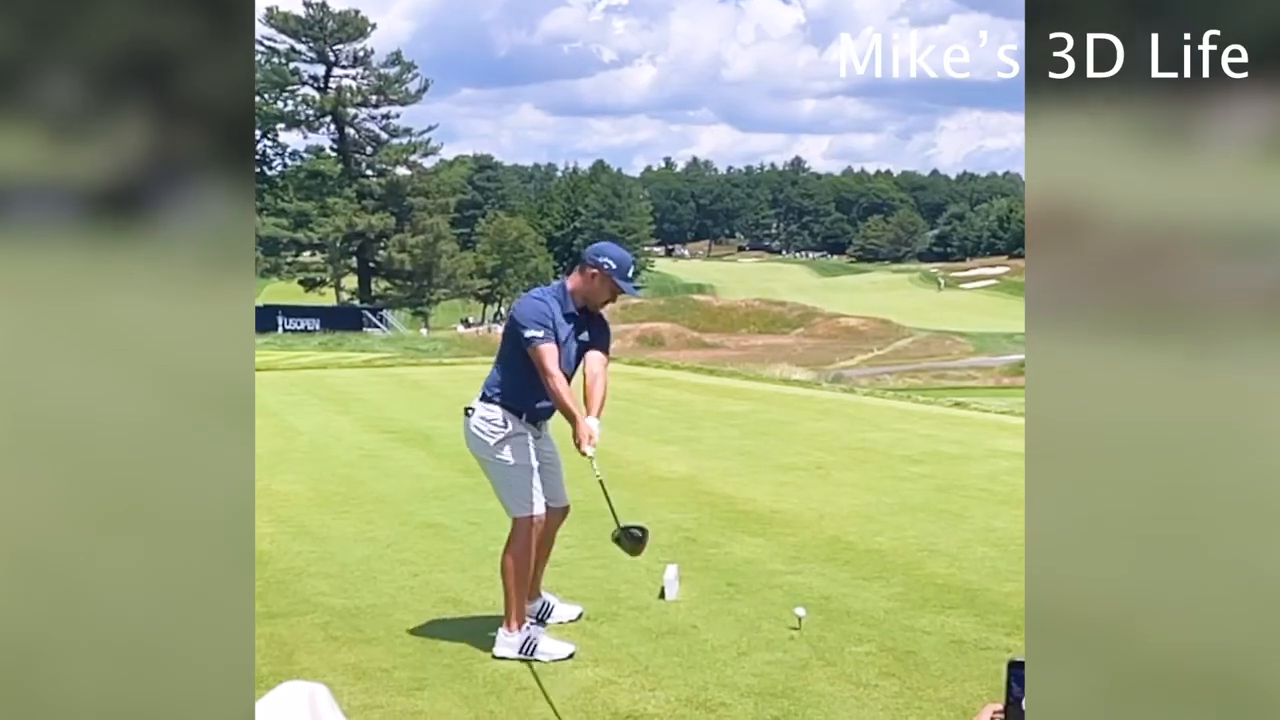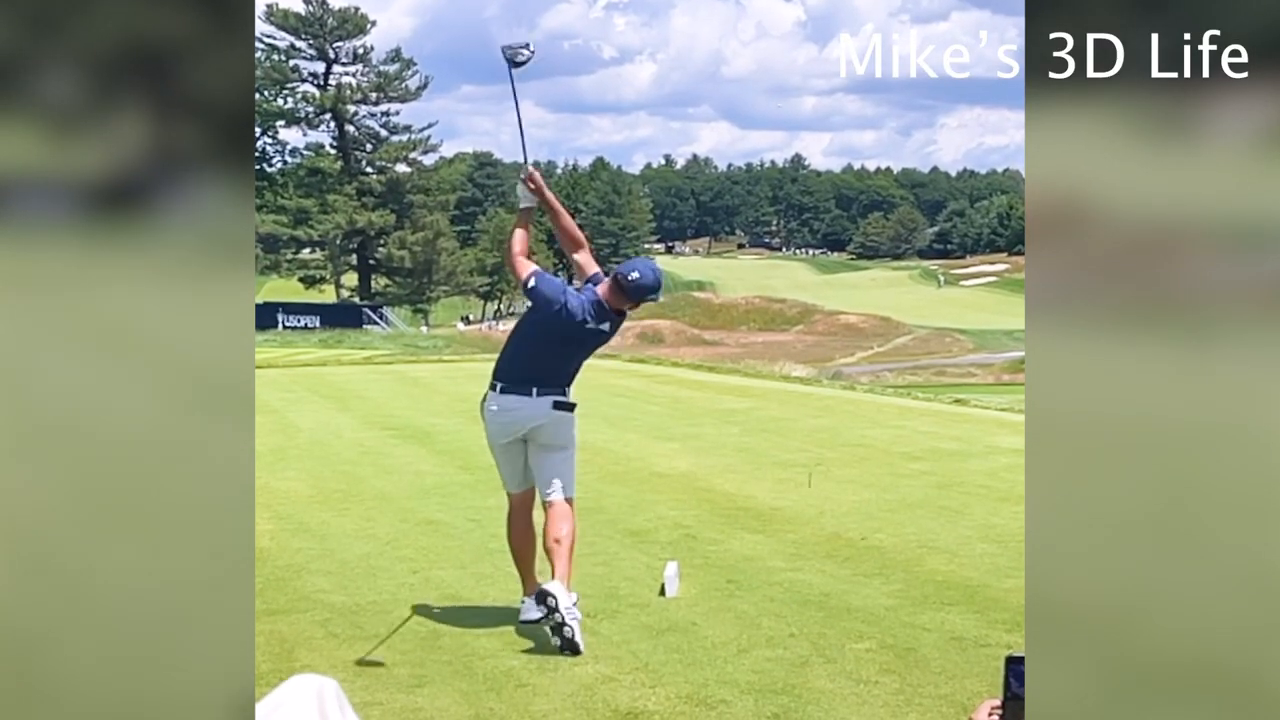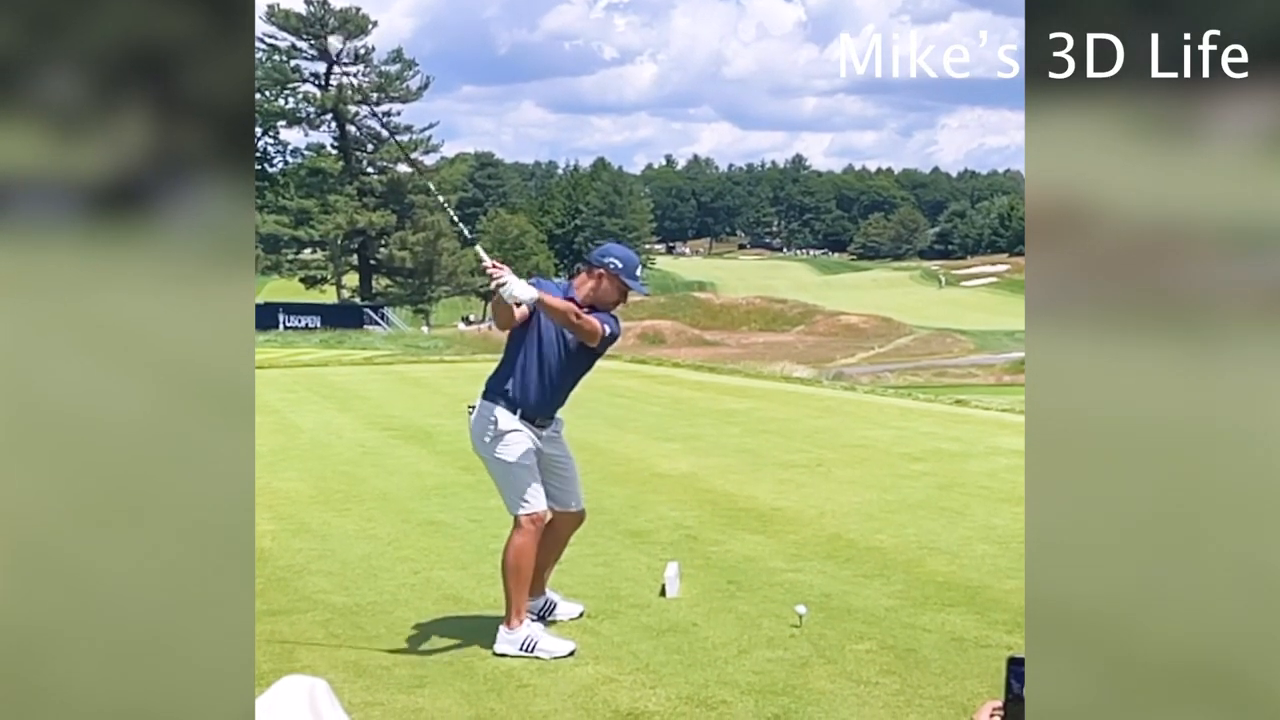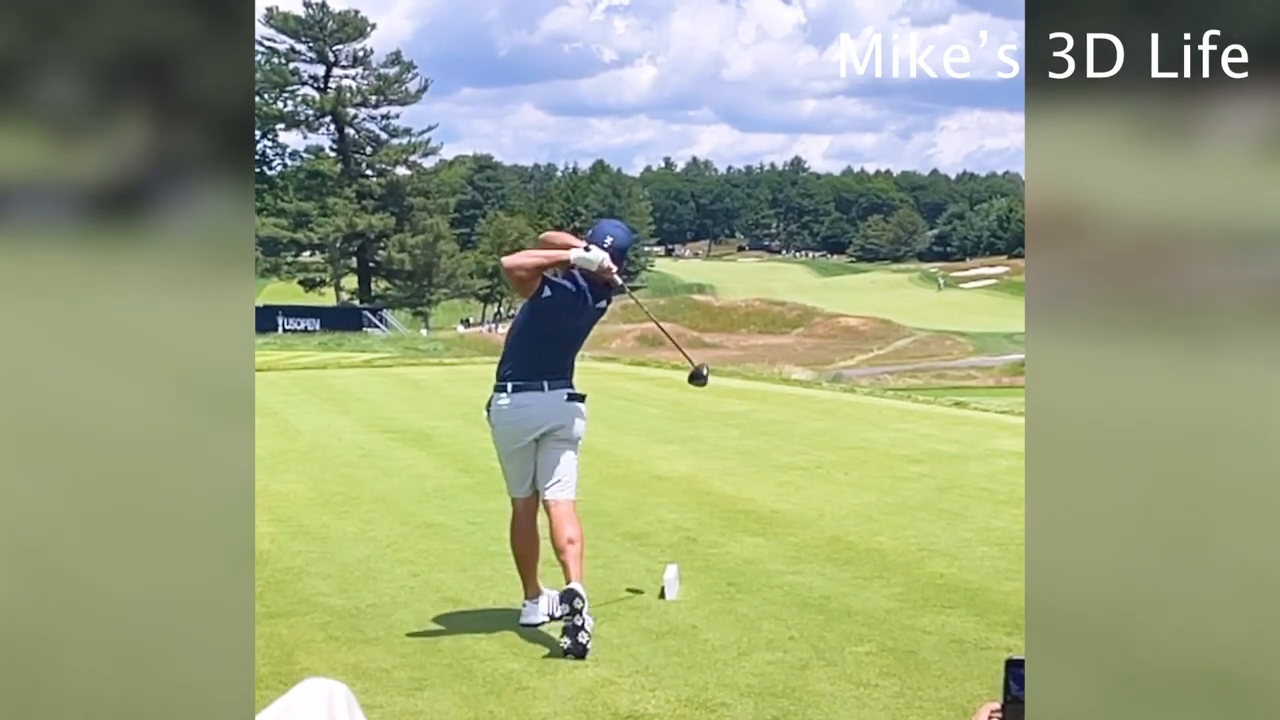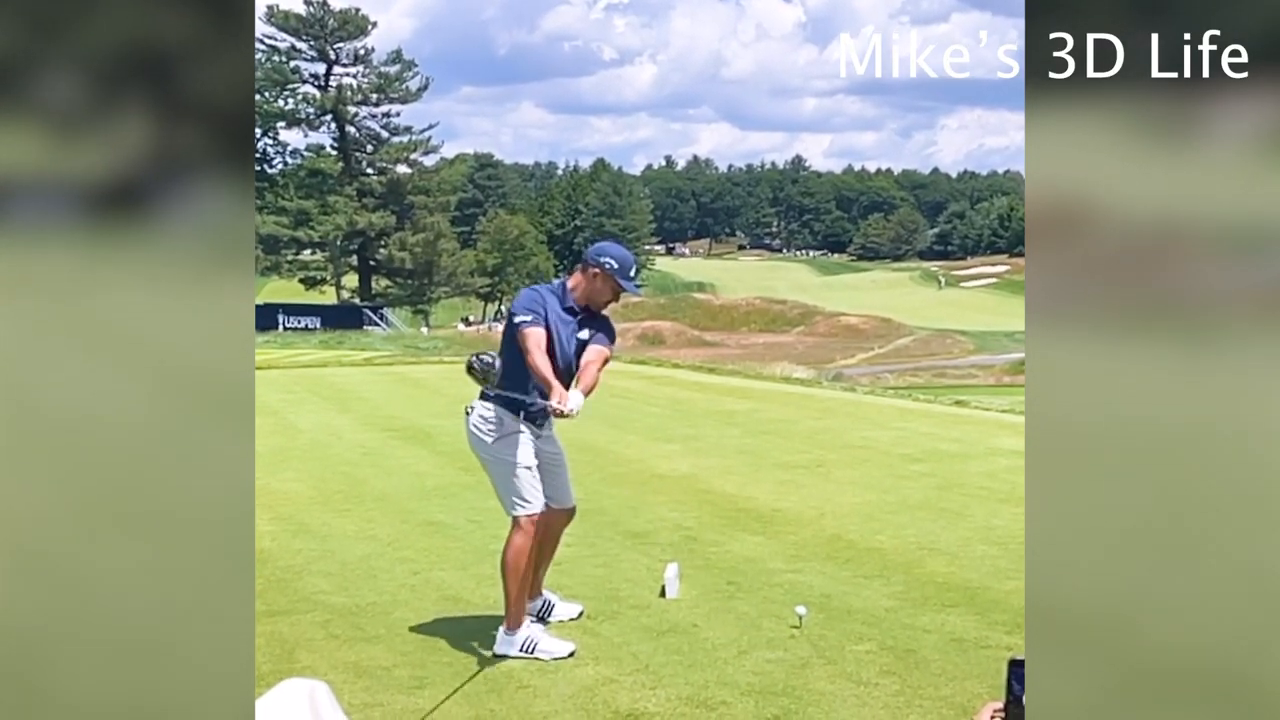
dt=1s
person 1, frame 1
left shoulder: (595, 325)
right shoulder: (537, 304)
left elbow: (595, 374)
right elbow: (549, 371)
left wrist: (593, 421)
right wrist: (577, 420)
left hip: (532, 426)
right hip: (499, 423)
left knee: (554, 510)
right knee: (530, 519)
left ankle: (532, 600)
right ankle: (513, 632)
person 1, frame 2
left shoulder: (558, 300)
right shoulder: (608, 323)
left elbow: (516, 257)
right elbow: (579, 249)
left wrist: (529, 204)
left hip: (502, 406)
right hip: (551, 410)
left knee: (520, 503)
right knee: (558, 503)
left ankle: (532, 597)
right ankle: (558, 589)
person 1, frame 3
left shoulder: (605, 324)
right shoulder: (540, 288)
left elbow: (578, 323)
right elbow: (506, 321)
left wrist: (531, 295)
right wrist: (505, 289)
left hip: (546, 426)
right hip: (502, 420)
left knee: (570, 513)
right knee: (531, 516)
left ankle: (535, 598)
right ankle: (514, 629)
person 1, frame 4
left shoulder: (559, 292)
right shoulder: (600, 294)
left elbow: (510, 265)
left wrist: (570, 253)
right wrist: (577, 252)
left hip: (512, 406)
right hip: (560, 406)
left knee: (524, 505)
right knee: (560, 503)
left ankle: (534, 600)
right ankle: (574, 592)
person 1, frame 5
left shoulder: (601, 326)
right shoulder: (535, 298)
left elbow: (593, 363)
right elbow: (533, 350)
left wrist: (576, 394)
right wrist: (552, 386)
left hip: (539, 424)
right hip: (501, 420)
left knee: (560, 510)
right knee: (528, 516)
left ankle: (533, 598)
right ankle: (514, 631)
